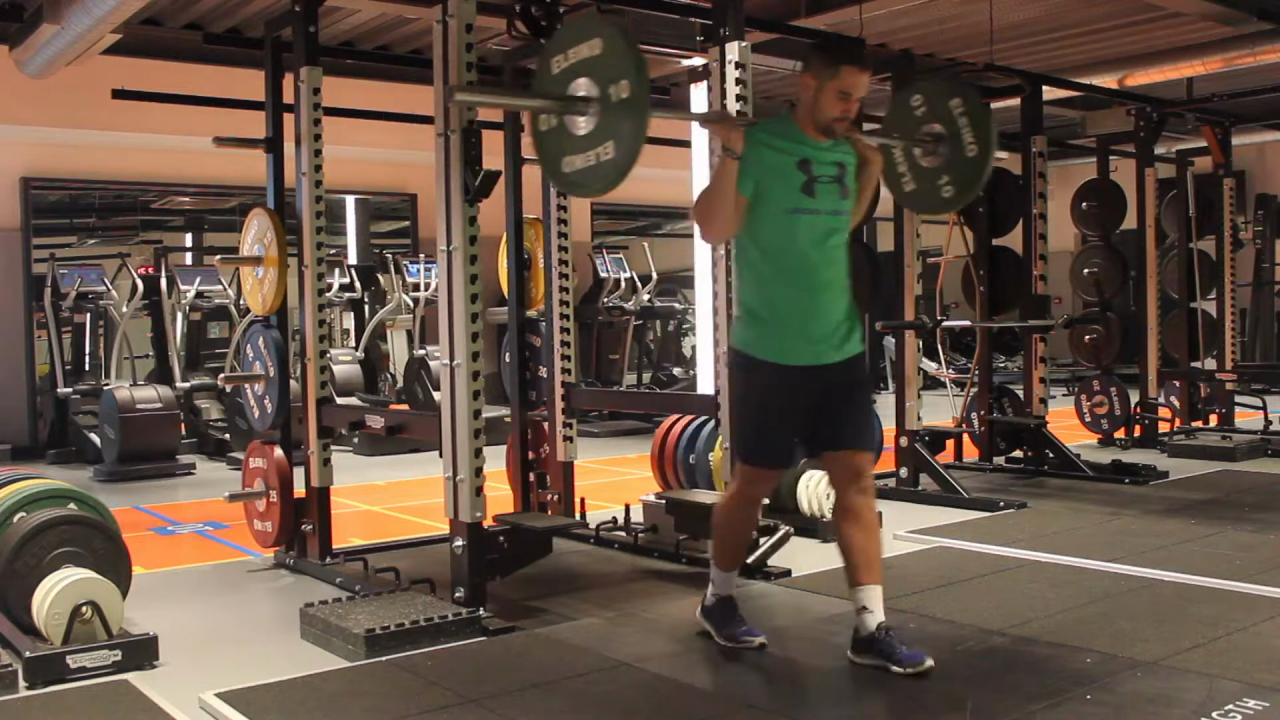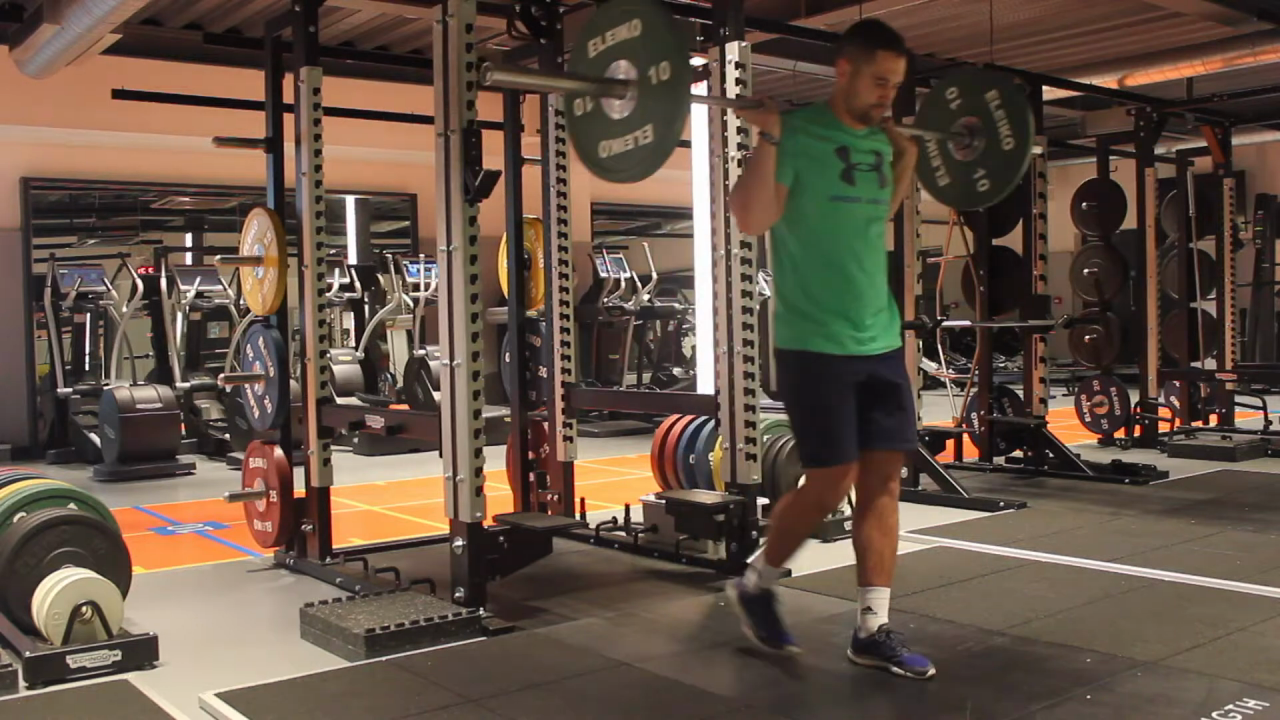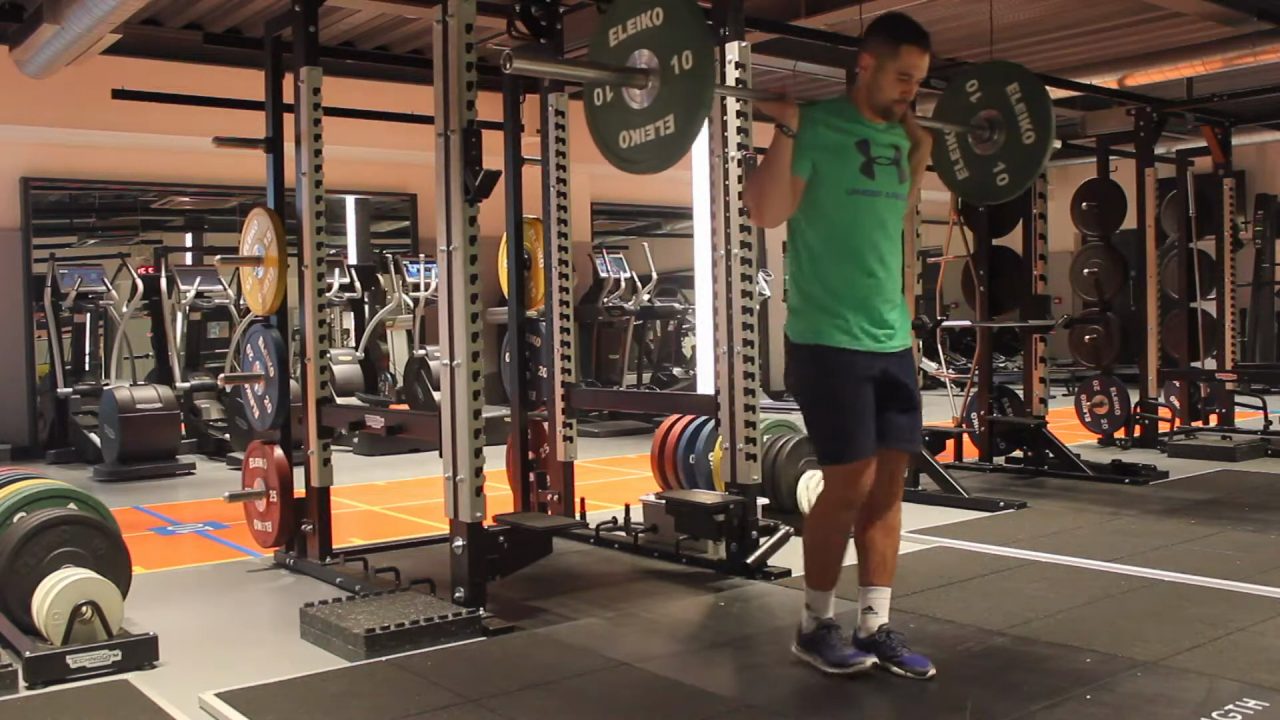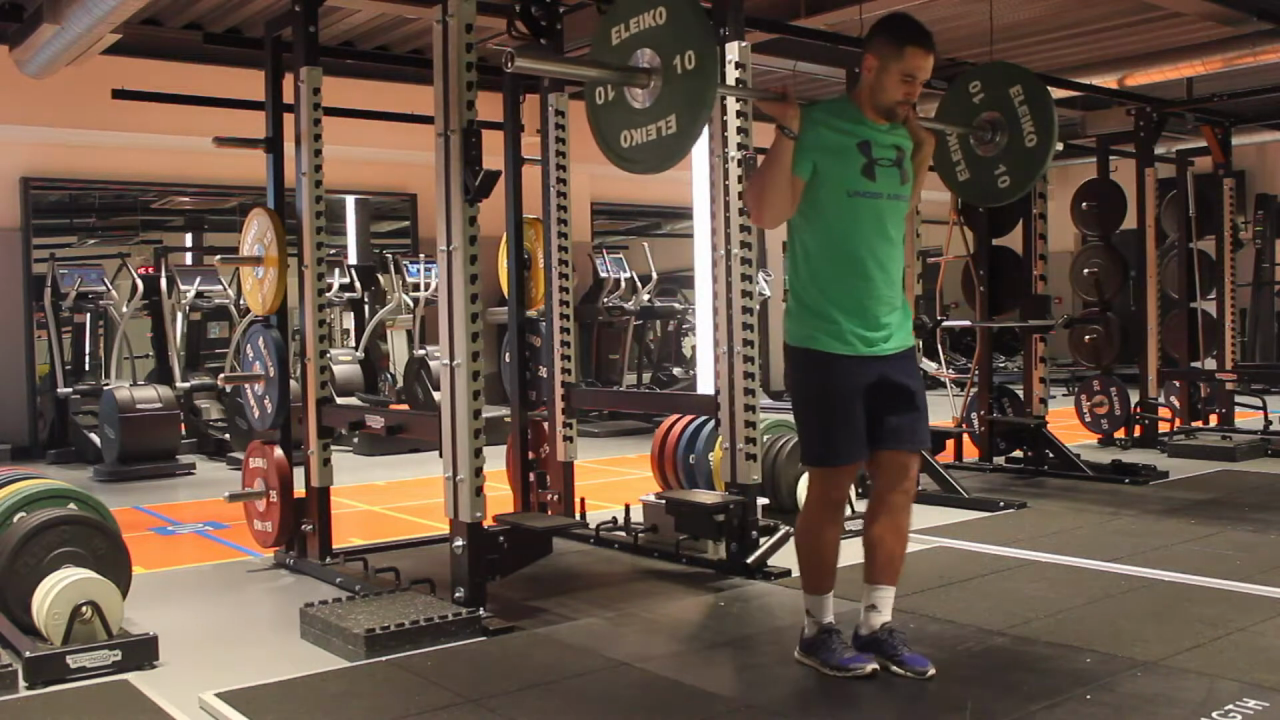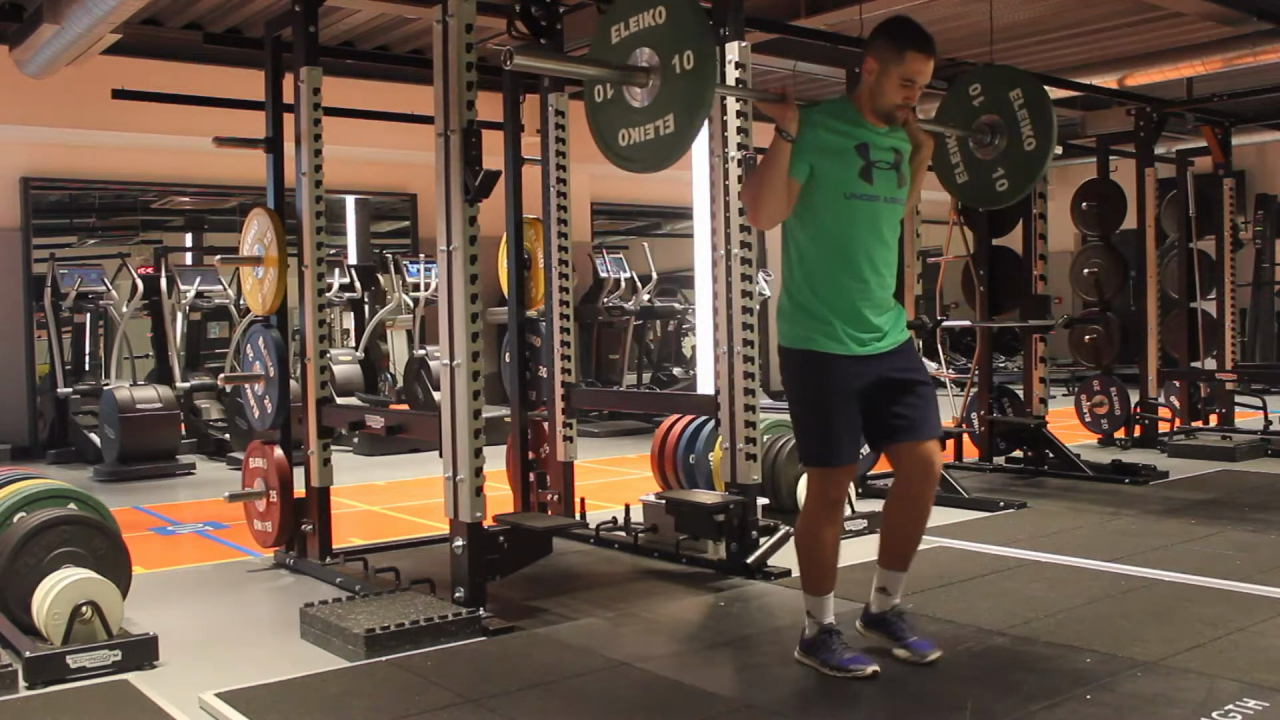
dt=0.2s
person 1, frame 1
left shoulder: (842, 153)
right shoulder: (761, 145)
right elbow: (713, 229)
left wrist: (870, 167)
right wrist: (730, 150)
left hip: (838, 349)
right hip: (768, 353)
left knee: (857, 481)
right knee: (754, 483)
left ankle: (871, 627)
right ankle: (719, 599)
person 1, frame 2
left shoulder: (878, 143)
right shoulder: (799, 134)
right elbow: (752, 219)
left wrist: (906, 158)
right wrist: (768, 137)
left hip: (879, 341)
right hip: (813, 345)
left knee: (883, 481)
right knee: (830, 483)
left ankle: (874, 628)
right ankle: (757, 584)
person 1, frame 3
left shoulder: (896, 136)
right shoulder: (818, 128)
right elbow: (767, 211)
left wrist: (921, 149)
right wrist: (785, 129)
left hip: (891, 338)
right hip: (828, 339)
left knee: (888, 485)
right knee: (852, 482)
left ankle: (874, 627)
right ankle: (817, 625)
person 1, frame 4
left shoulder: (899, 137)
right shoulder: (819, 128)
right elbow: (767, 212)
left wrist: (924, 150)
right wrist: (787, 129)
left hip: (893, 341)
right hip: (827, 344)
left knee: (898, 483)
right knee: (833, 488)
left ankle: (876, 627)
right ankle: (817, 630)
person 1, frame 5
left shoulder: (897, 139)
right shoulder: (817, 128)
right elbow: (763, 212)
left wrist: (922, 154)
right wrist: (785, 130)
left hip: (889, 338)
right hip: (821, 343)
left knee: (923, 466)
right knee: (831, 486)
left ankle: (885, 604)
right ankle: (818, 630)
